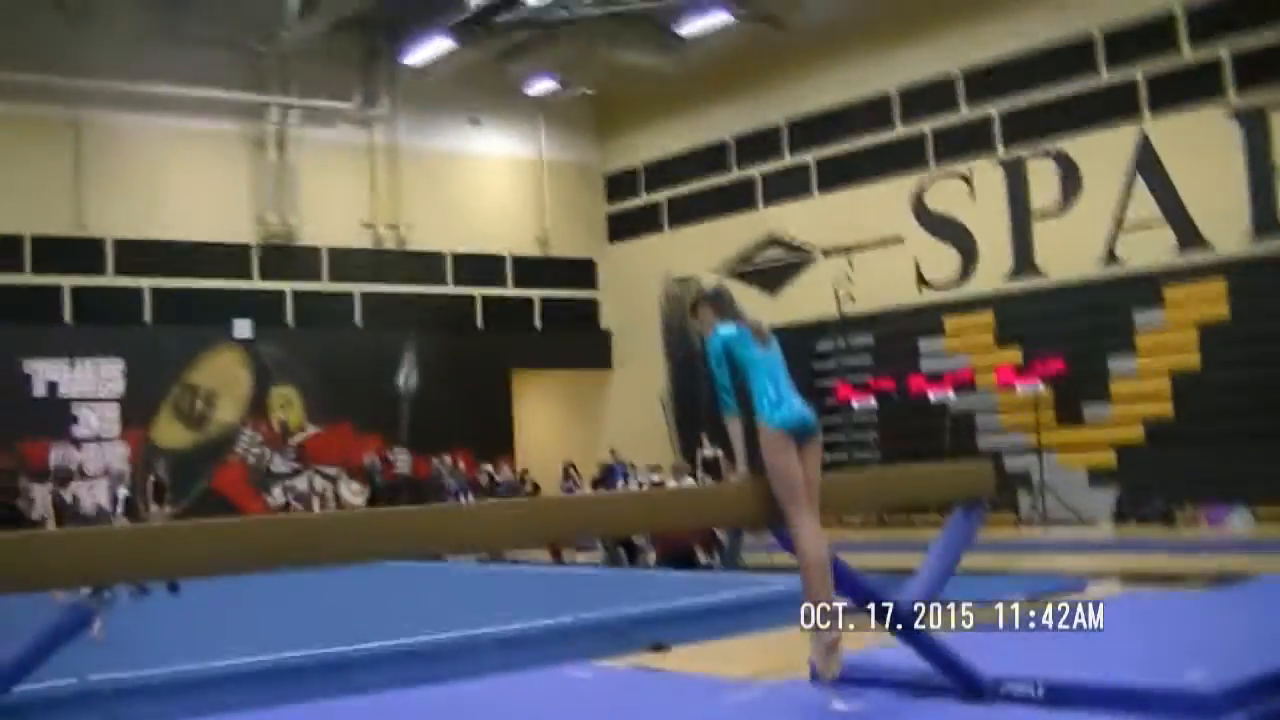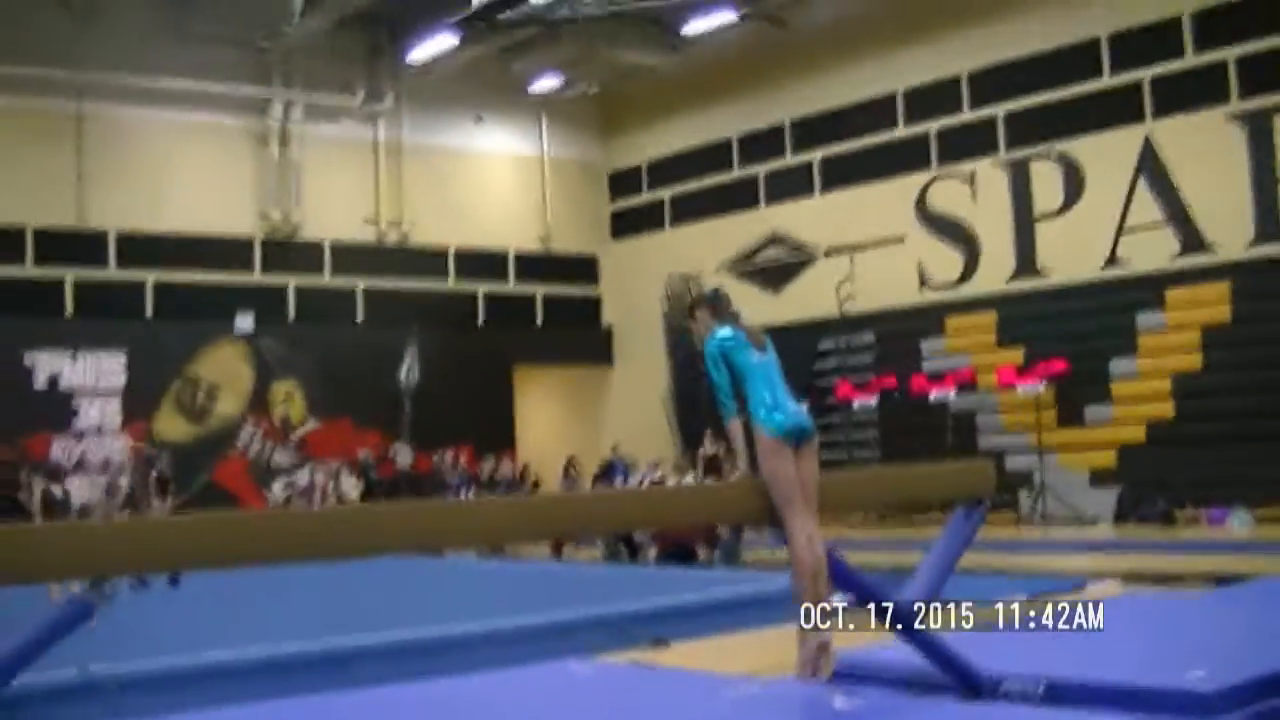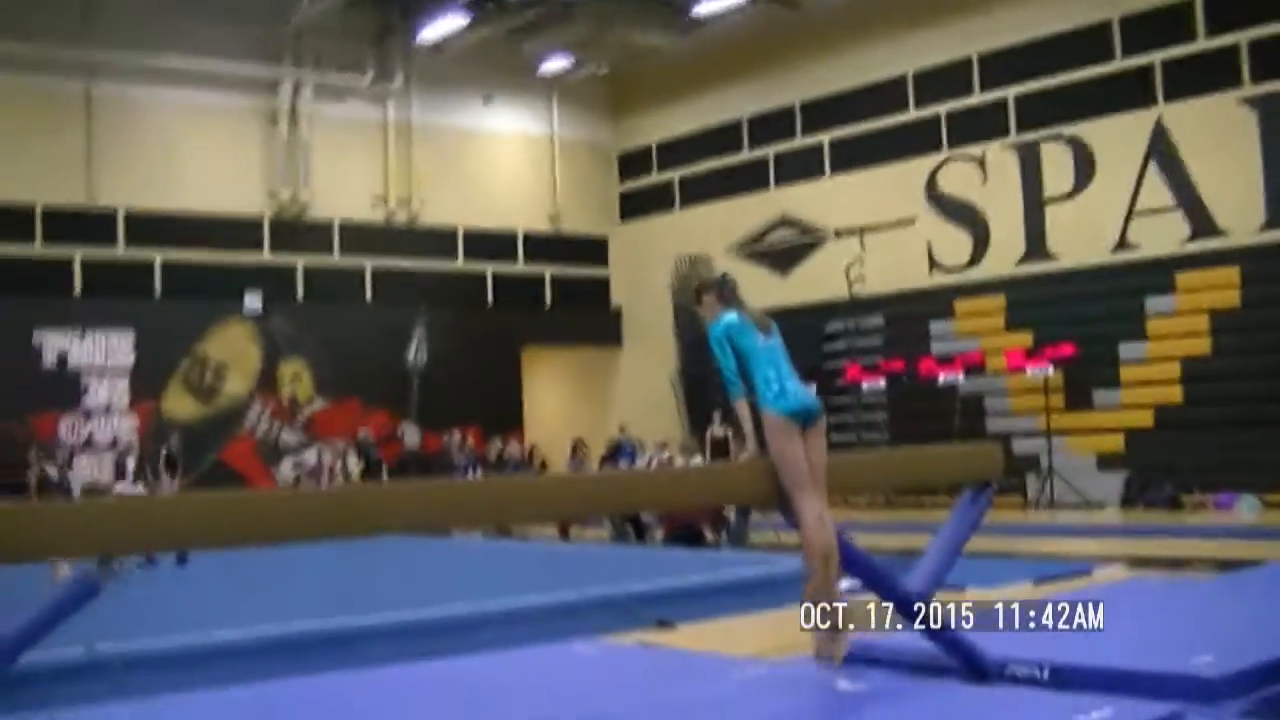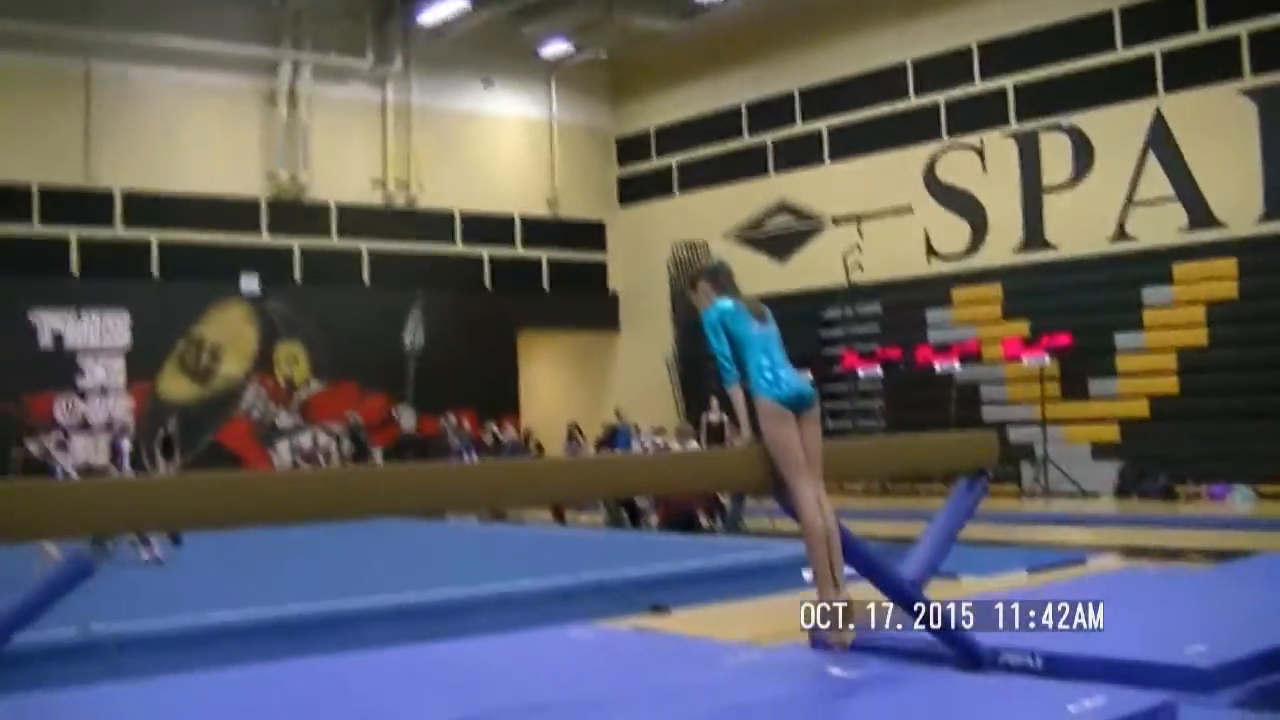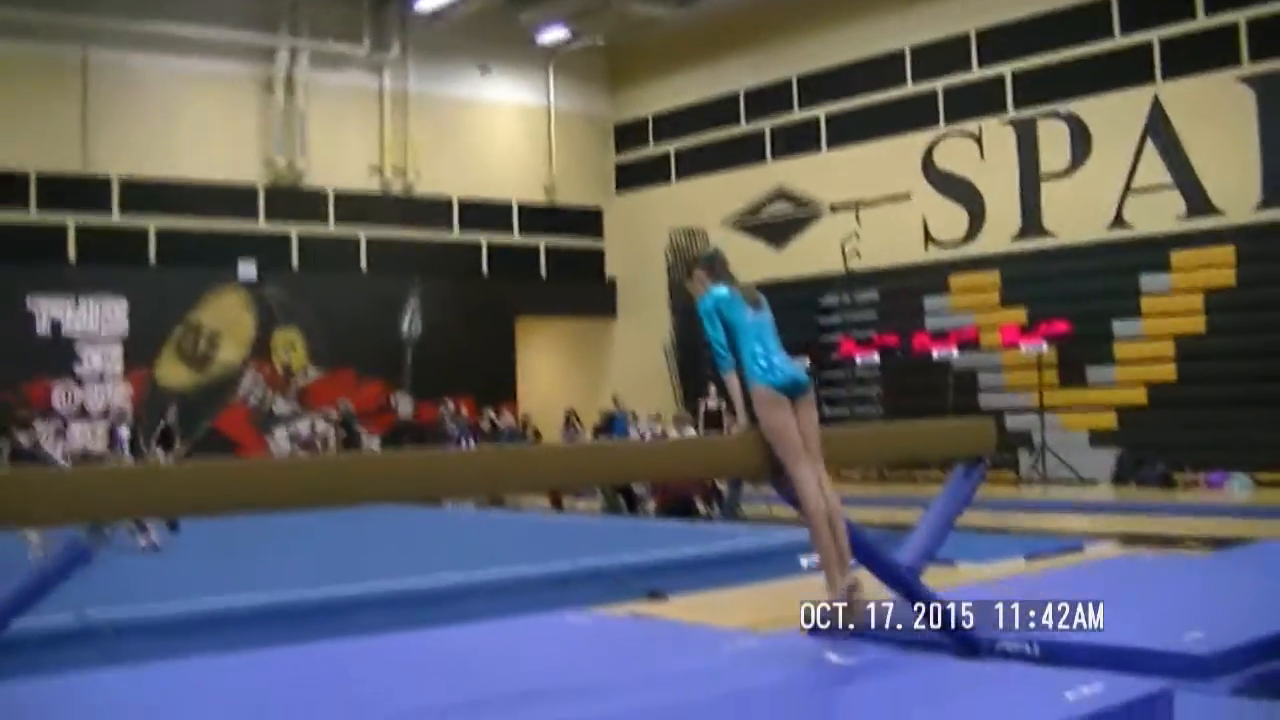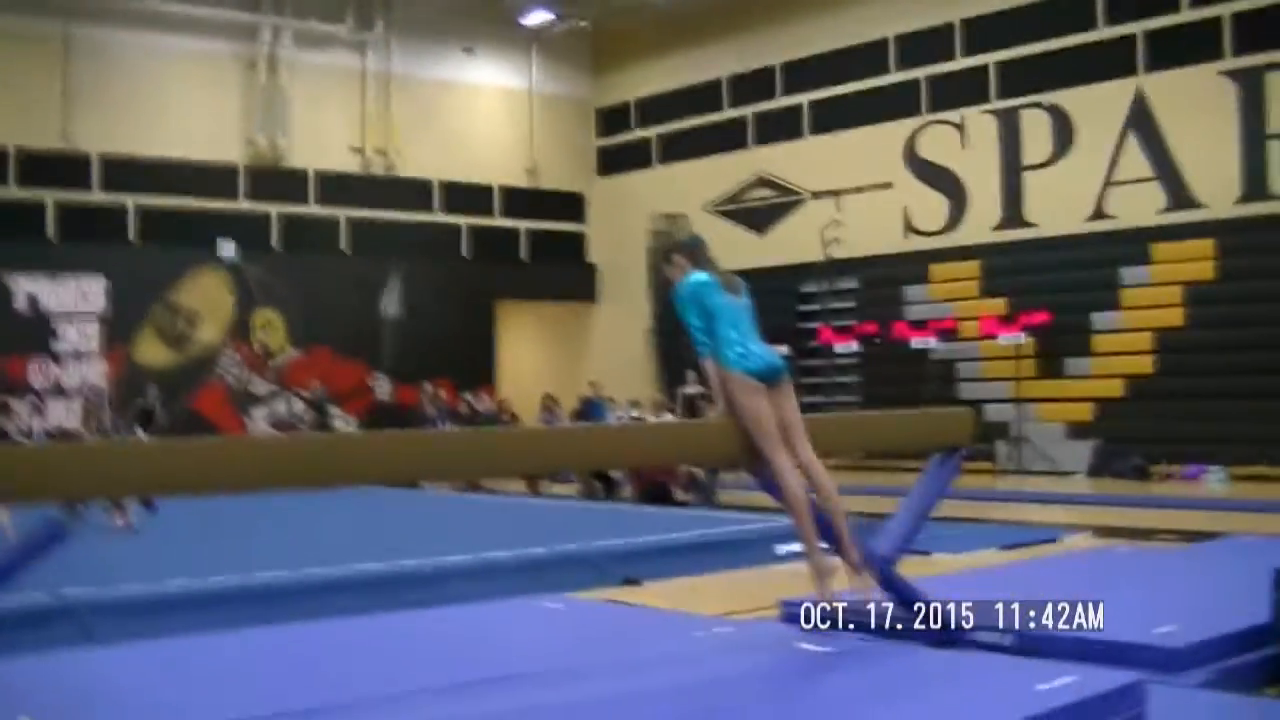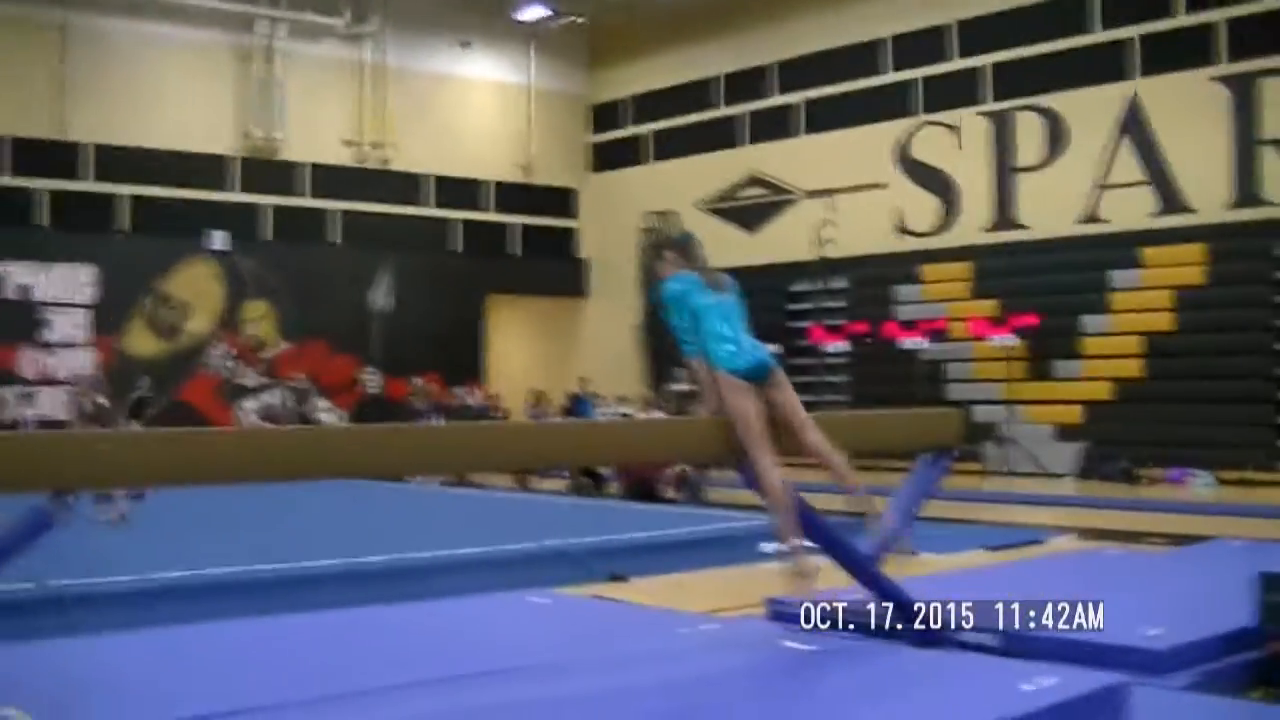
dt=0.1s
person 1, frame 1
left shoulder: (718, 338)
right shoulder: (760, 332)
left elbow: (728, 400)
left wrist: (740, 462)
left hip: (777, 423)
right hip: (806, 417)
left knee: (800, 522)
right knee: (812, 523)
left ankle: (820, 626)
person 1, frame 2
left shoulder: (716, 342)
right shoulder: (756, 338)
left elbow: (728, 402)
left wrist: (741, 461)
left hip: (773, 427)
right hip: (802, 421)
left knee: (797, 525)
right knee: (809, 525)
left ankle: (808, 631)
right ankle: (822, 626)
person 1, frame 3
left shoulder: (720, 327)
right shoulder: (763, 321)
left elbow: (734, 384)
left wrist: (749, 442)
right wrist: (758, 440)
left hip: (779, 408)
right hip: (809, 403)
left knee: (806, 506)
right knee: (819, 506)
right ankle: (833, 606)
person 1, frame 4
left shoulder: (714, 314)
right shoulder: (758, 309)
left elbow: (730, 372)
left wrist: (745, 428)
right wrist: (753, 424)
left hip: (773, 397)
right hip: (803, 390)
left knee: (804, 491)
right knee: (817, 491)
left ankle: (826, 597)
right ankle: (838, 593)
person 1, frame 5
left shoulder: (710, 302)
right shoulder: (755, 297)
left elbow: (724, 357)
left wrist: (742, 416)
right wrist: (752, 408)
left hip: (766, 382)
right hip: (797, 376)
left knee: (801, 474)
right knee: (816, 472)
left ankle: (833, 573)
right ankle: (846, 570)
person 1, frame 6
left shoulder: (686, 287)
right shoulder: (734, 282)
left elbow: (703, 344)
left wrist: (721, 402)
right wrist: (731, 396)
left hip: (742, 369)
right hip: (773, 363)
left knee: (780, 460)
right knee: (805, 454)
left ankle: (816, 558)
right ankle: (848, 550)
person 1, frame 7
left shoulder: (672, 289)
right shoulder: (724, 282)
left elbow: (691, 345)
left wrist: (710, 397)
left hip: (732, 367)
right hip: (763, 359)
left knee: (763, 460)
right knee: (808, 432)
left ankle: (797, 555)
right ankle: (862, 497)
